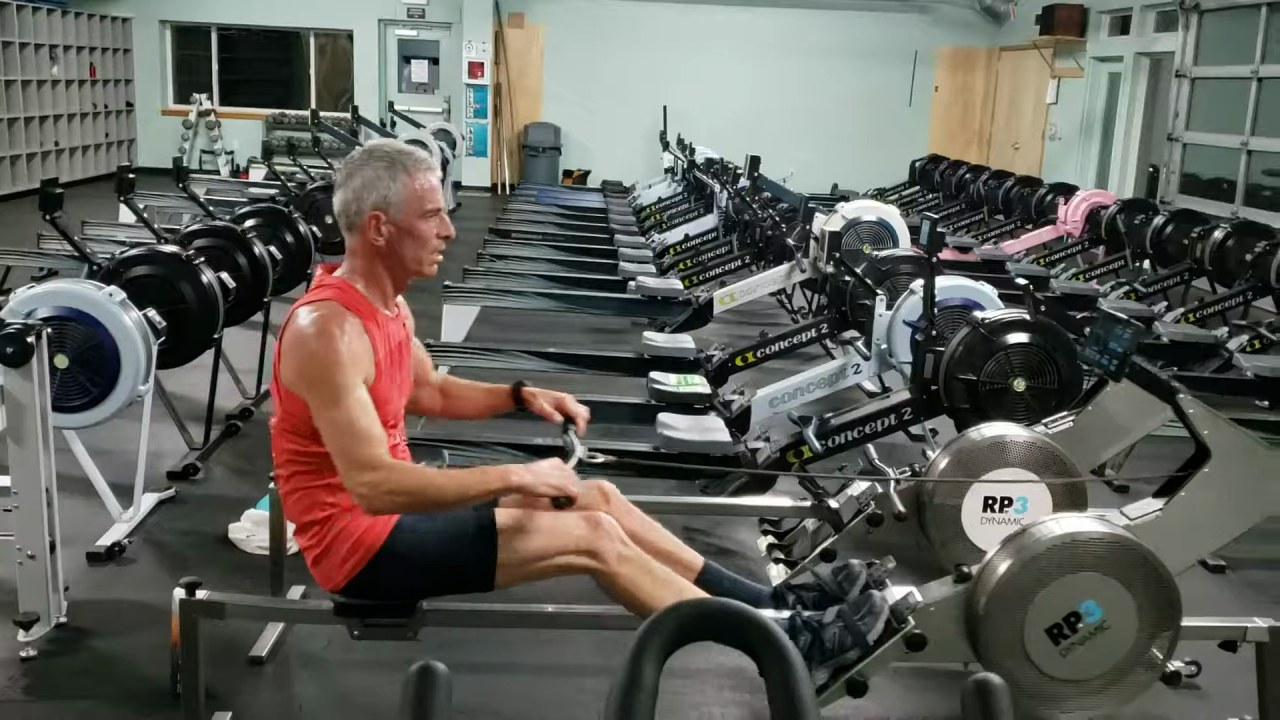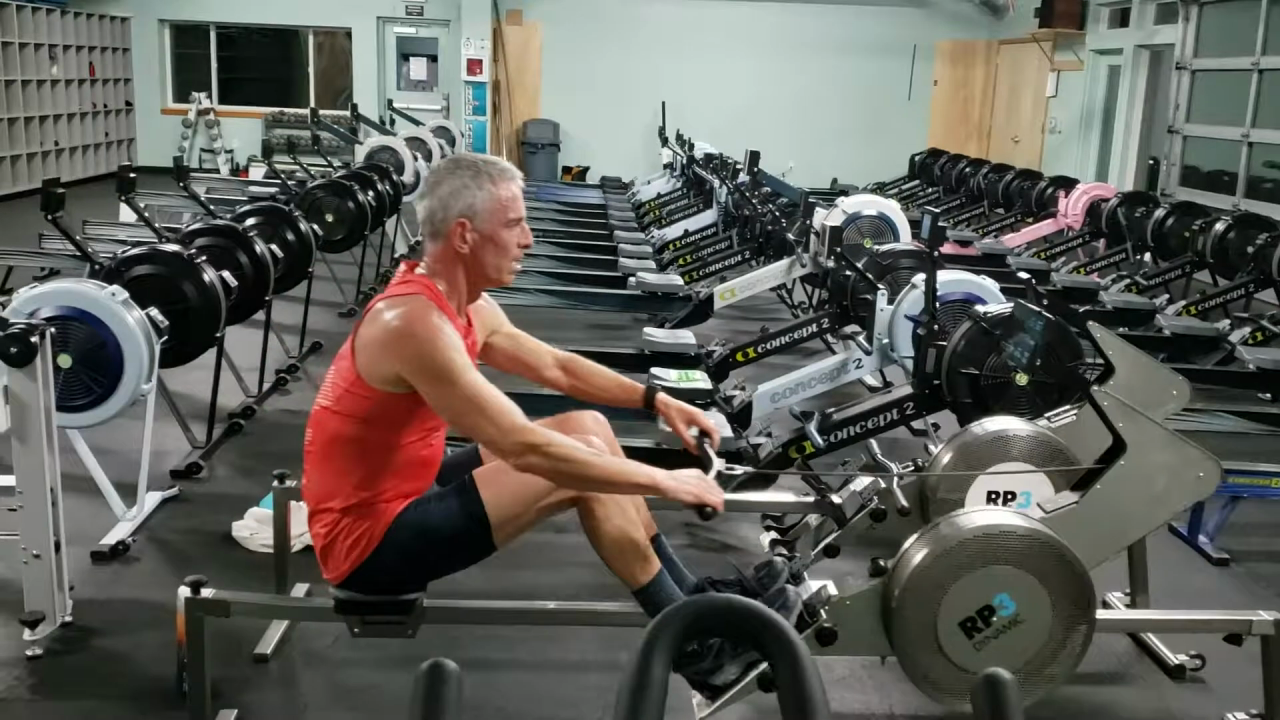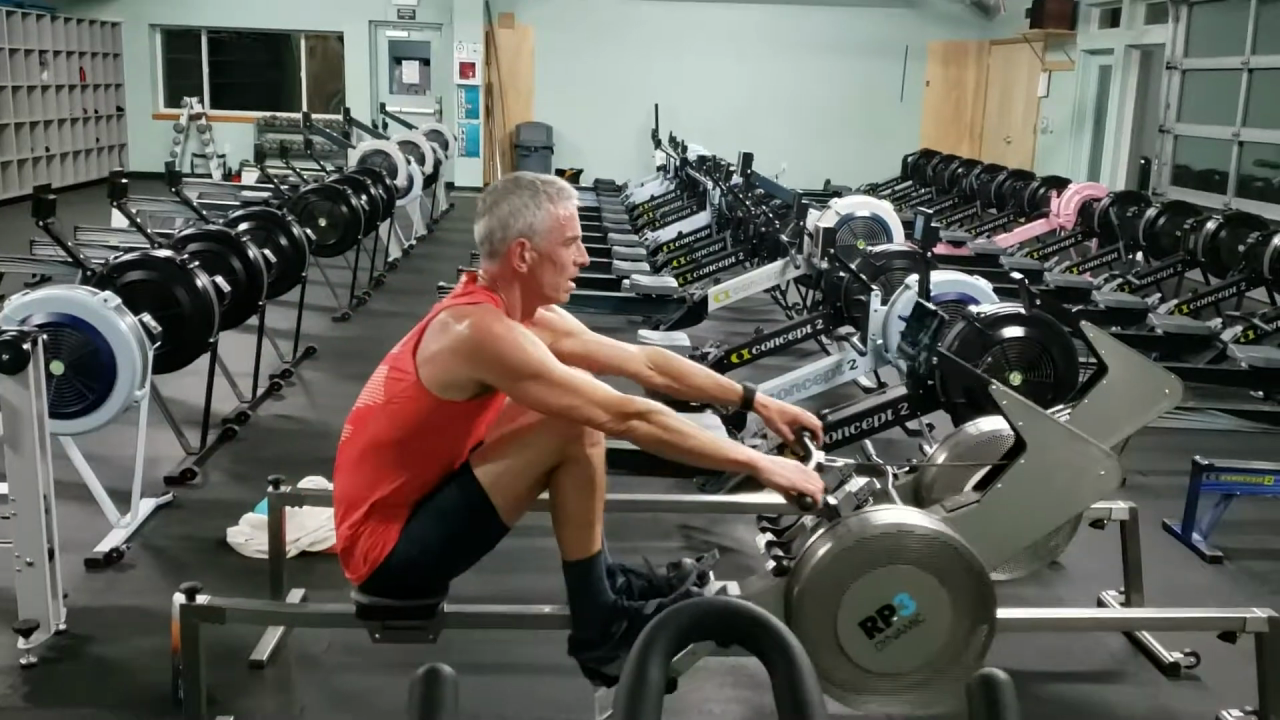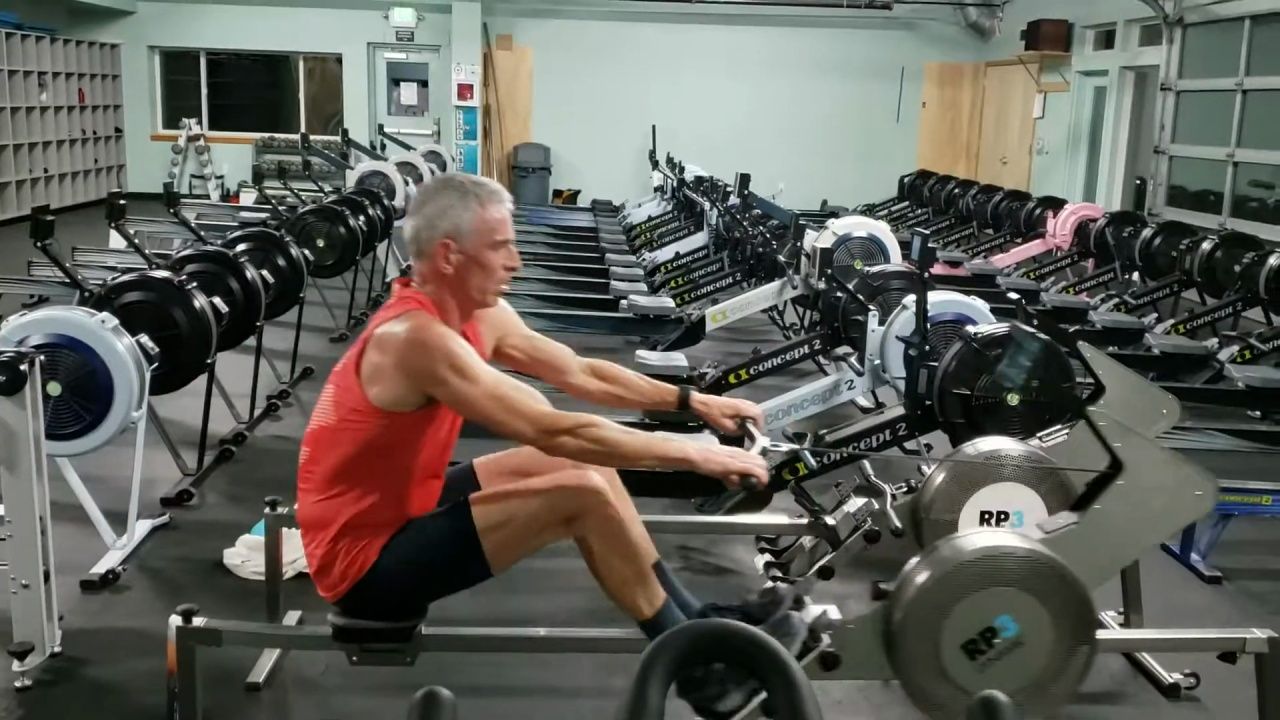
dt=0.5s
person 1, frame 1
left shoulder: (384, 303)
right shoulder: (326, 330)
left elbow: (433, 391)
right elbow: (374, 486)
left wrist: (521, 396)
right wrist: (515, 476)
left hip: (392, 512)
right hip: (360, 544)
left knee: (597, 497)
right knee: (591, 538)
left ankle: (769, 605)
right ankle: (785, 645)
person 1, frame 2
left shoulder: (458, 301)
right shoulder: (414, 323)
left elbow: (556, 365)
right elbow: (528, 450)
left wrist: (656, 399)
right wrist: (662, 482)
left hip: (406, 492)
right hip: (367, 544)
left knee: (588, 429)
right knee: (578, 469)
left ankle: (691, 596)
right ankle: (696, 642)
person 1, frame 3
left shoulder: (525, 313)
right shoulder: (482, 333)
left elbow: (646, 365)
right elbow: (630, 418)
left wrist: (757, 402)
right wrist: (759, 464)
left hip: (419, 495)
right hip: (389, 550)
left knee: (587, 406)
right knee: (580, 424)
left ankle: (606, 583)
right ankle: (599, 632)
person 1, frame 4
left shoulder: (475, 311)
right shoulder: (415, 339)
left elbow: (580, 371)
right elbow: (557, 431)
left wrist: (693, 400)
right wrist: (704, 457)
left hip: (403, 510)
right hip: (363, 560)
left knee: (579, 466)
right knee: (583, 495)
left ankle: (696, 621)
right ankle: (700, 670)
